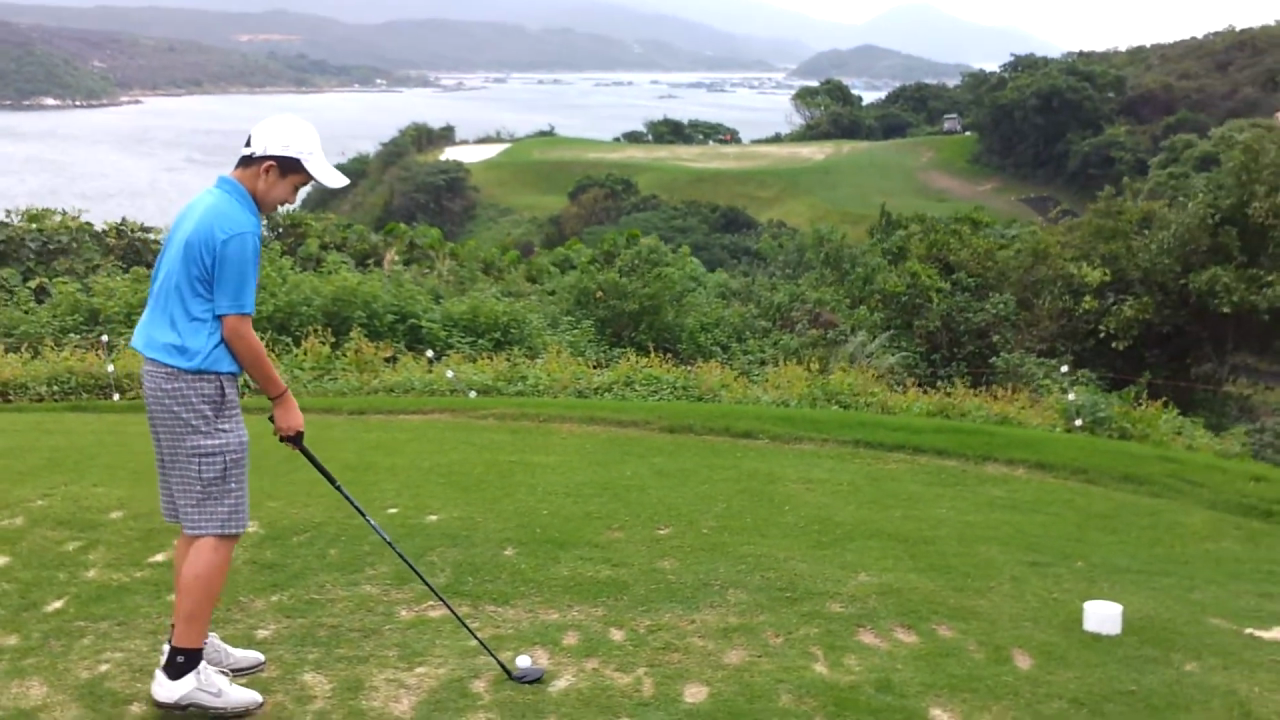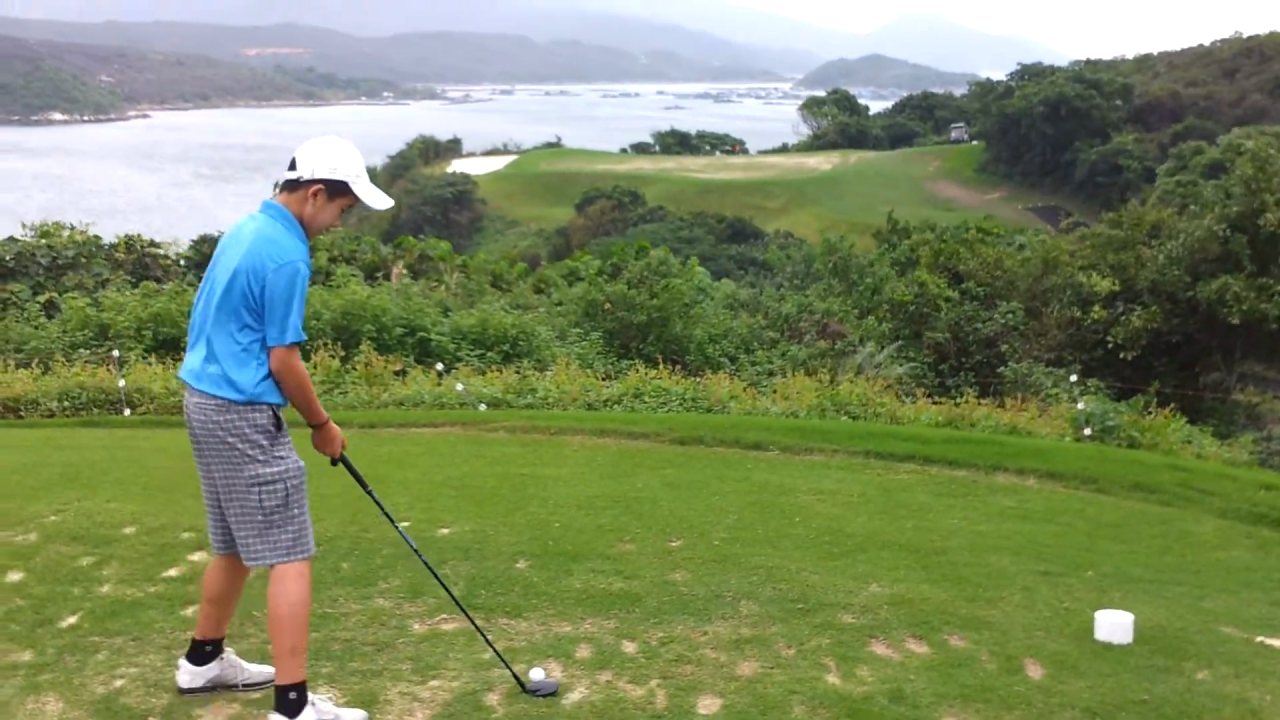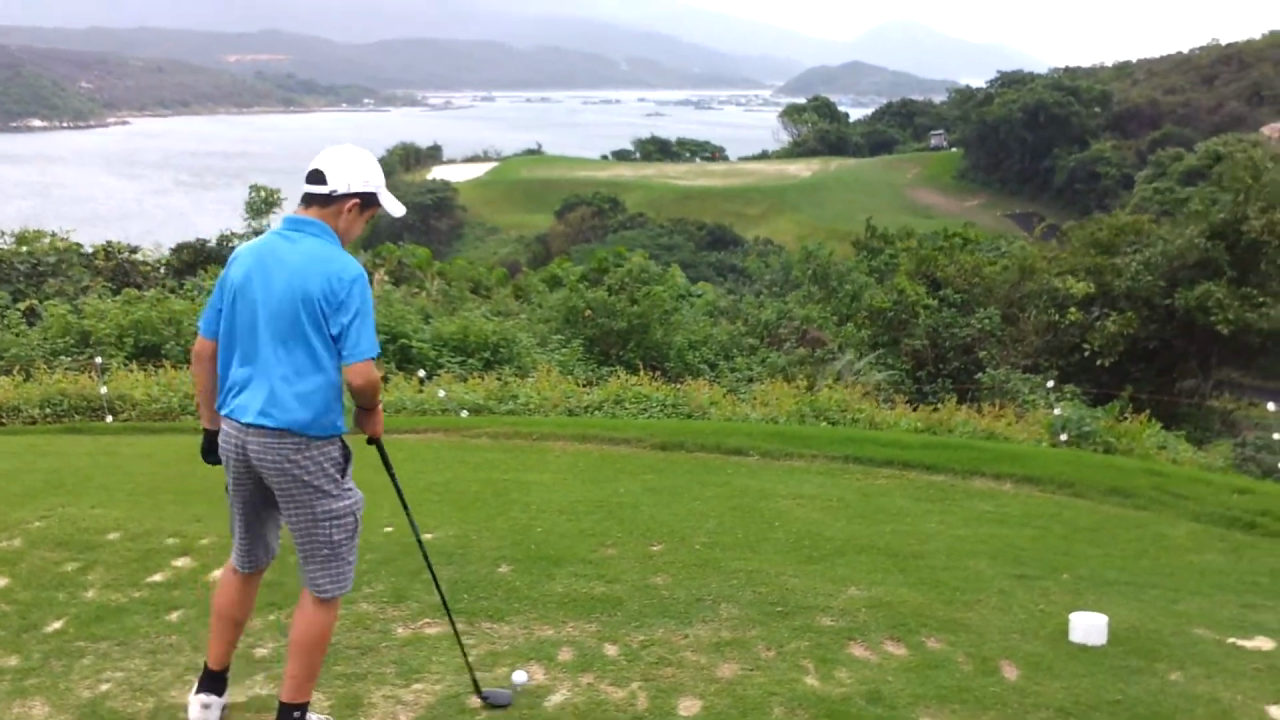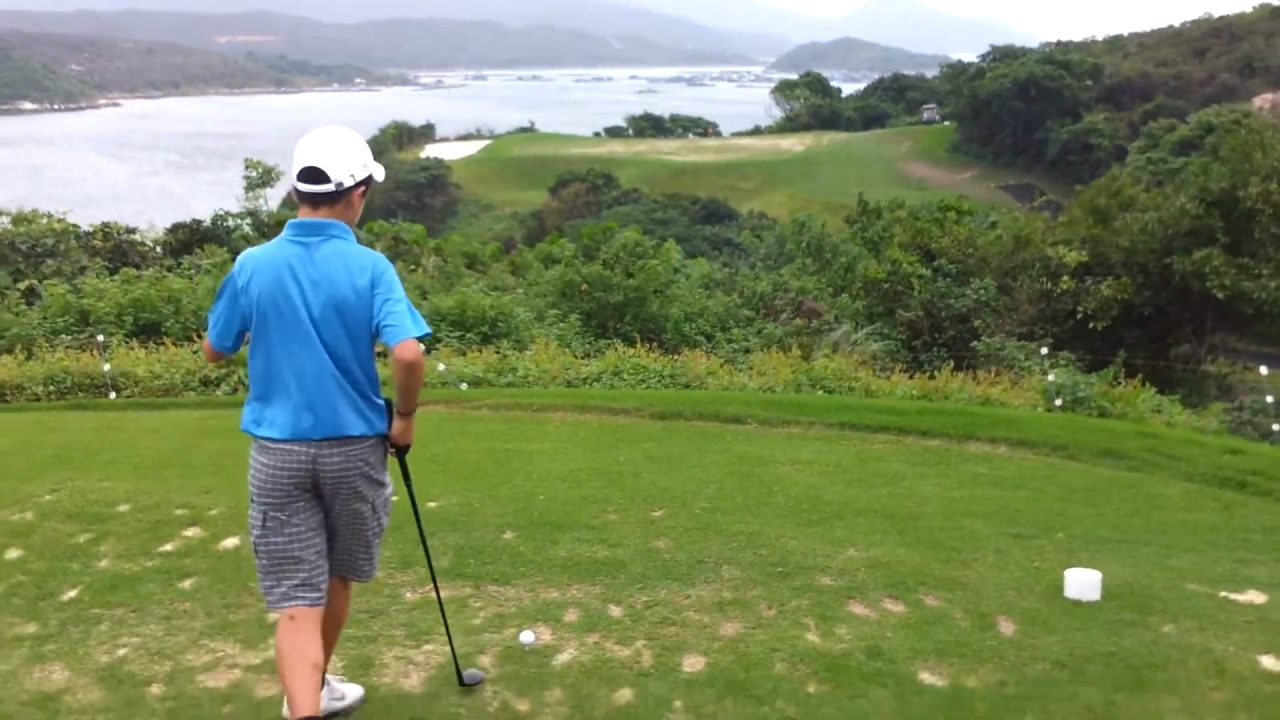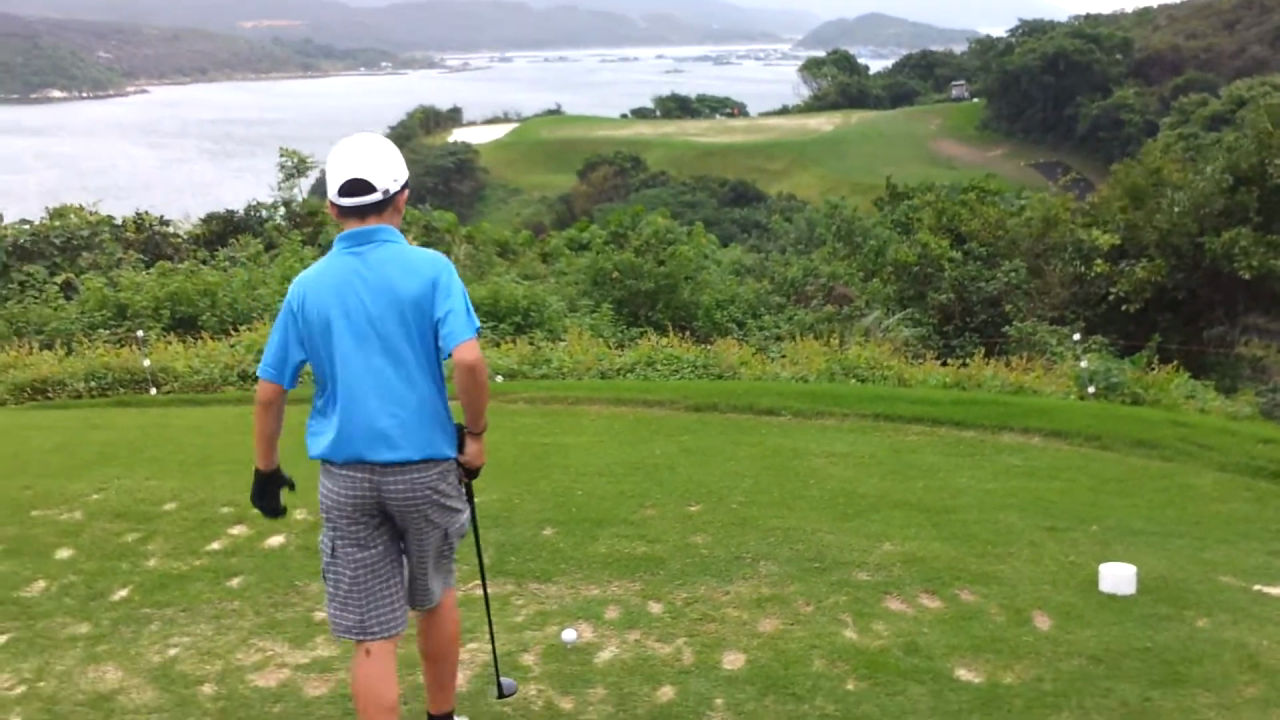
dt=0.3s
person 1, frame 1
left shoulder: (203, 205)
right shoulder: (237, 225)
right elbow: (236, 330)
right wrist: (282, 397)
left hip: (167, 375)
right hip: (196, 386)
left knee: (195, 521)
right knee: (217, 528)
left ankle: (190, 640)
right ankle: (182, 669)
person 1, frame 2
left shoulder: (244, 231)
right shoulder: (286, 254)
right elbow: (282, 360)
right wrist: (322, 424)
left hip: (206, 402)
right hip: (244, 414)
left knee: (234, 544)
right knee: (288, 556)
left ankle: (204, 658)
person 1, frame 3
left shoulder: (244, 256)
right shoulder: (344, 273)
left elbow: (203, 351)
right elbow: (362, 374)
left wrist: (211, 425)
right wrist: (372, 412)
left hip: (239, 435)
right hip: (308, 444)
left knee: (245, 561)
right knee: (322, 587)
person 1, frame 4
left shoulder: (251, 266)
right shoulder: (370, 268)
left elbow: (213, 351)
right elbow: (409, 356)
right wrist: (405, 414)
left hip: (277, 451)
right hip: (353, 448)
left knee: (294, 600)
right knee: (337, 575)
person 1, frame 5
left shoulder: (307, 286)
right shoulder: (430, 268)
left elbow: (269, 391)
right elbow: (469, 361)
left wrist: (265, 470)
right wrist: (475, 433)
left hip: (344, 478)
right hip: (424, 467)
left knee: (373, 634)
right knee: (435, 595)
